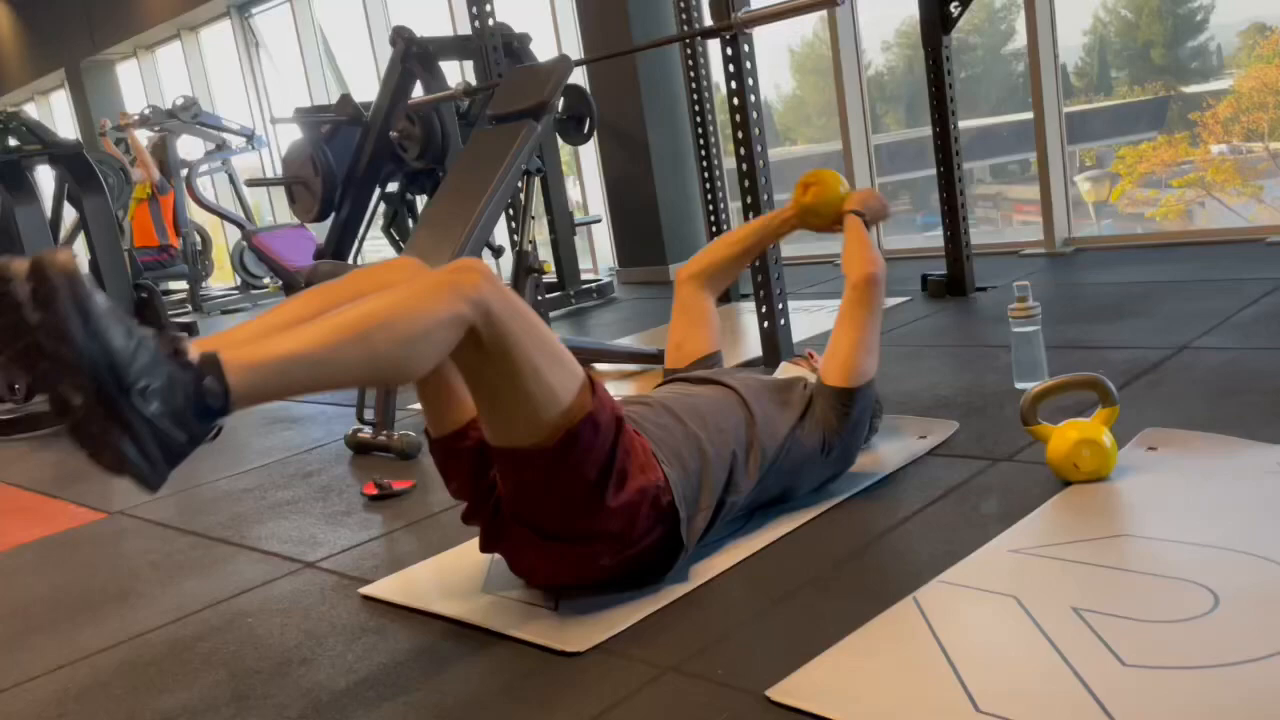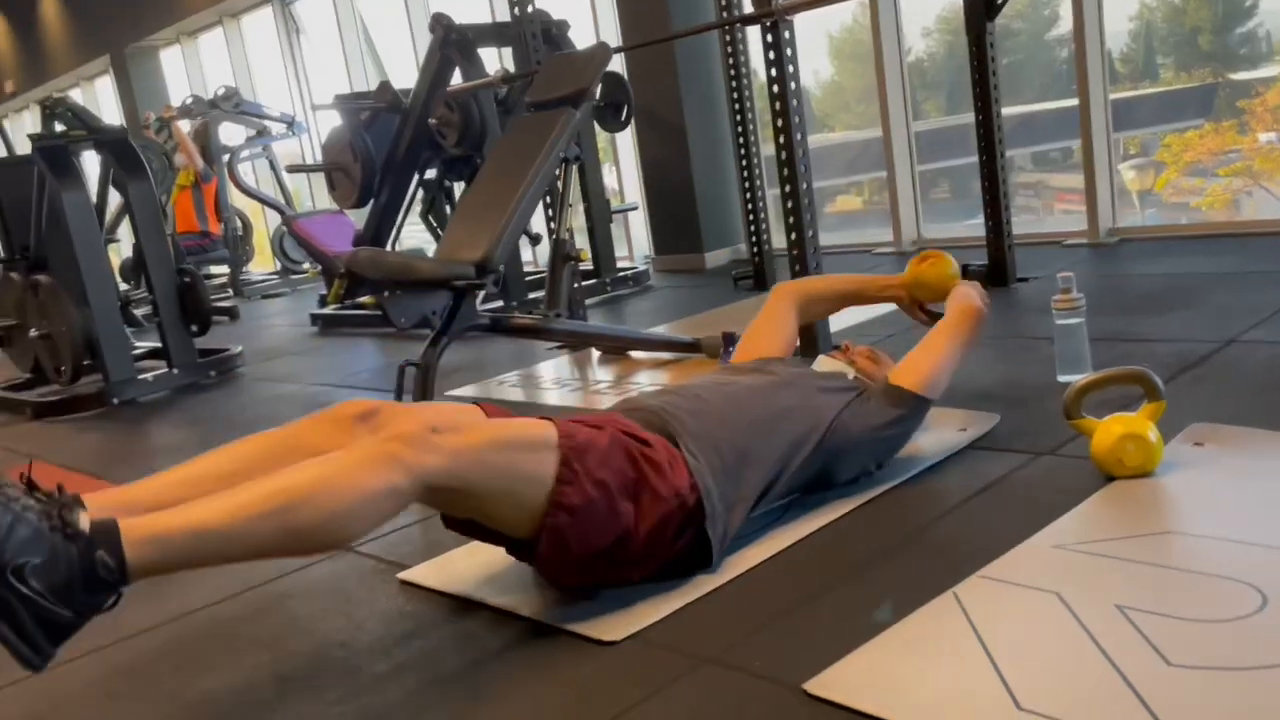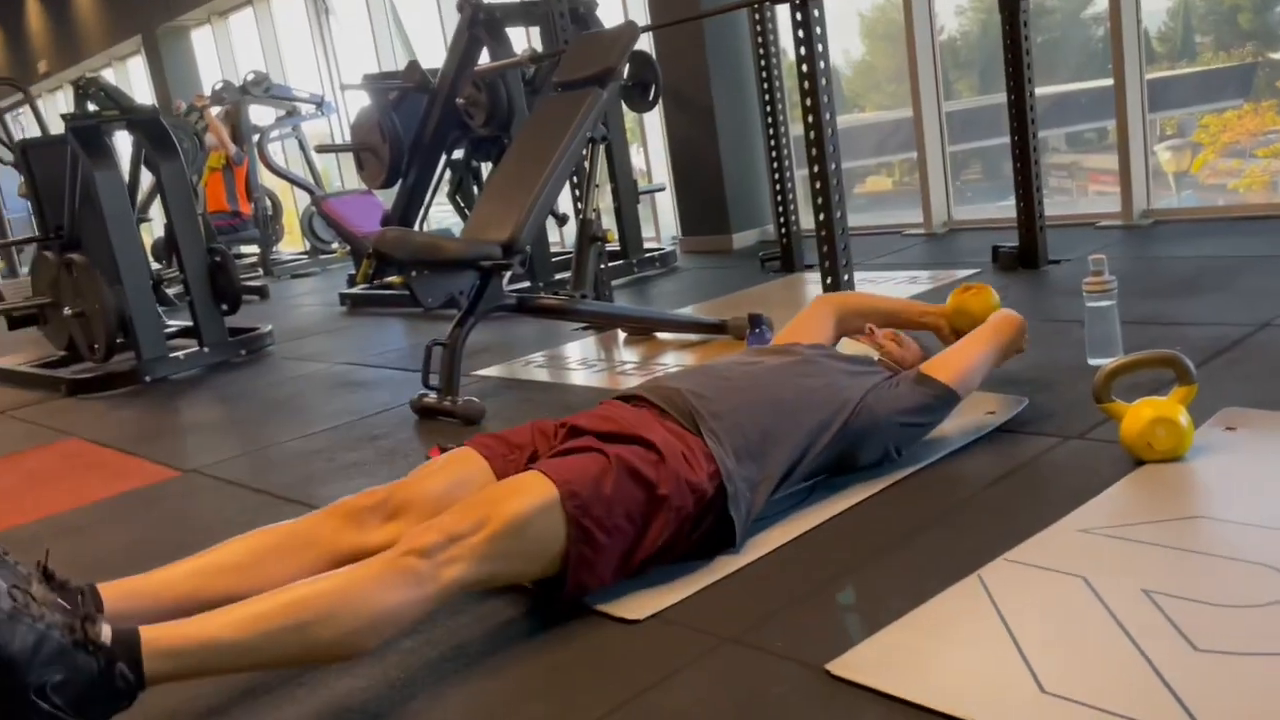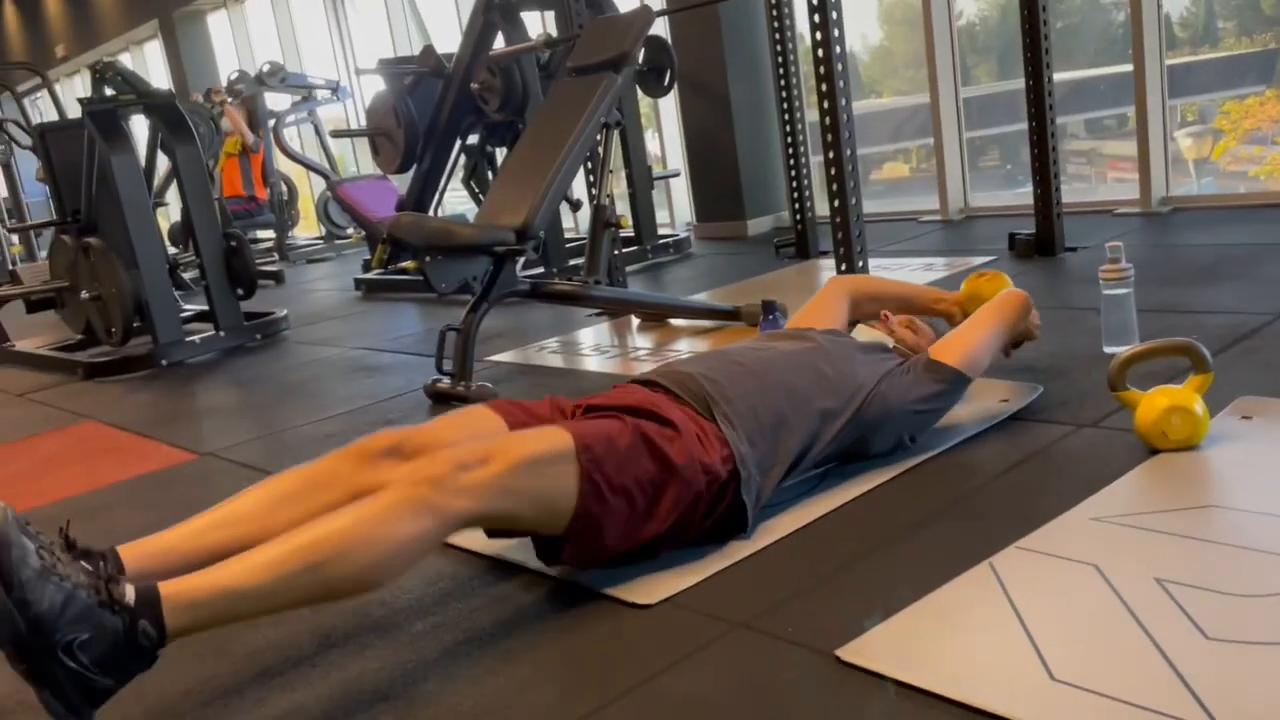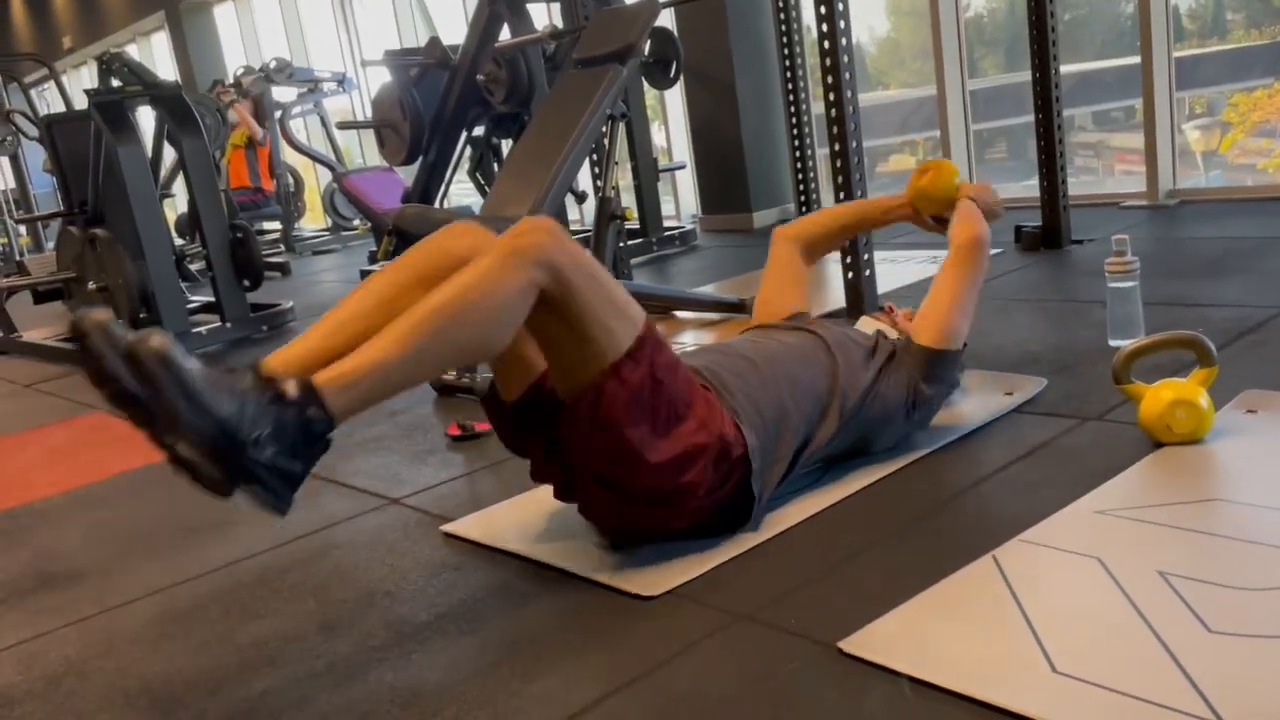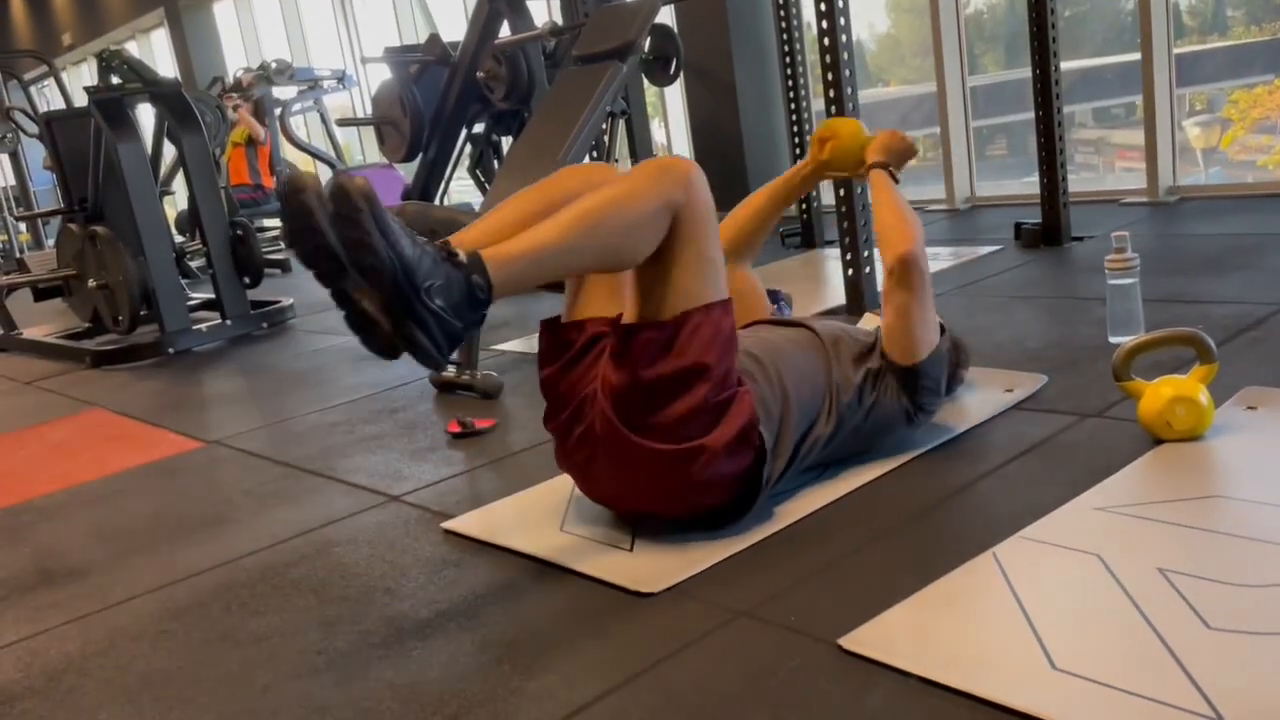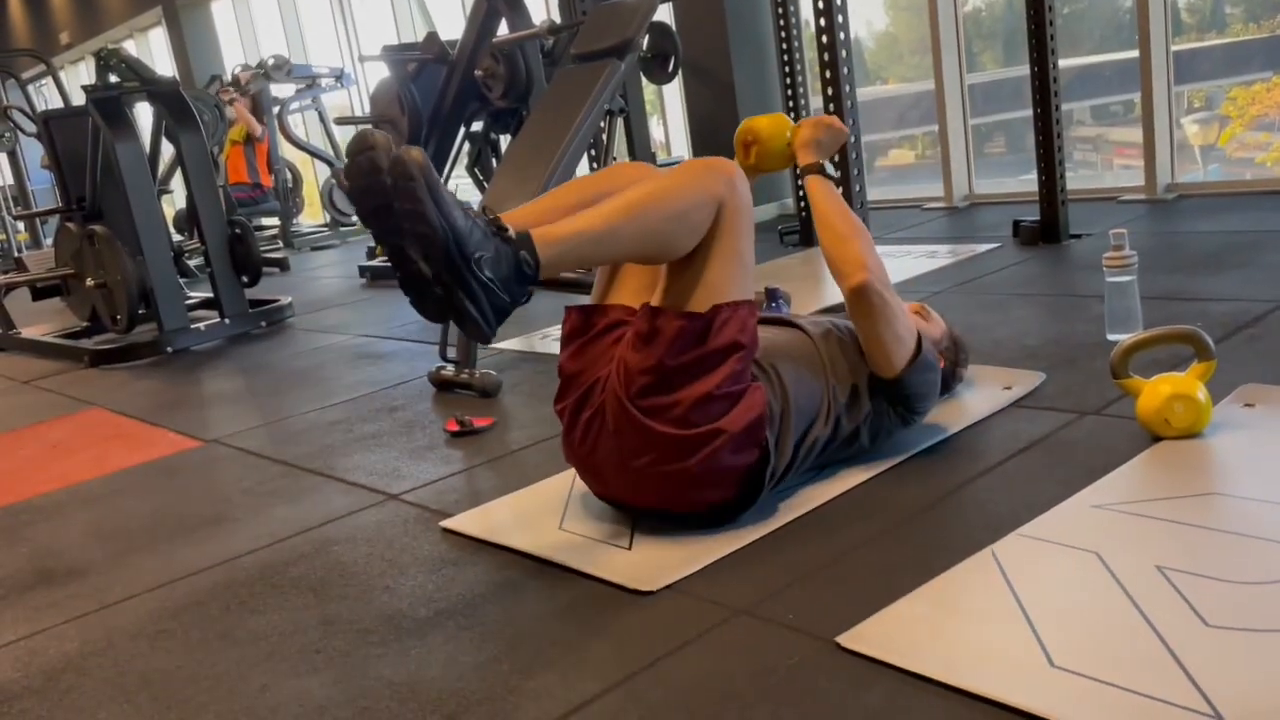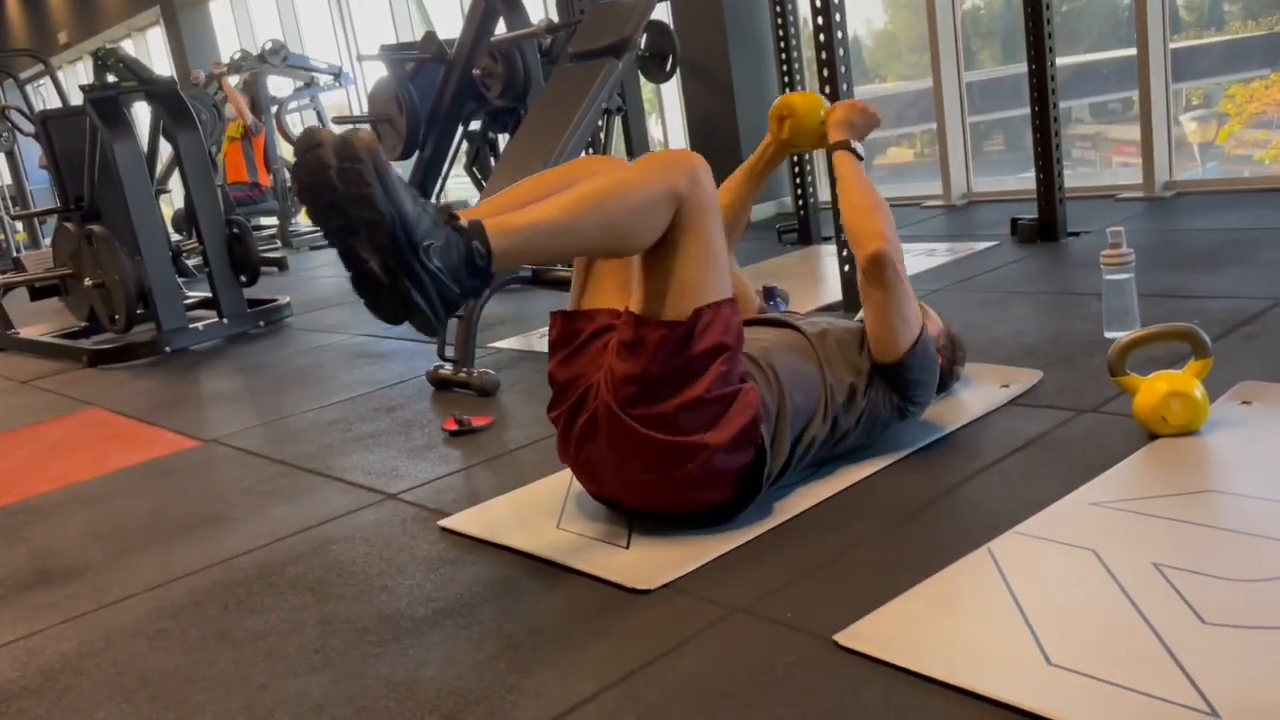
dt=0.3s
person 1, frame 1
left shoulder: (823, 433)
right shoulder: (713, 383)
left elbow: (863, 301)
right elbow: (693, 280)
left wrist: (852, 228)
right wrist: (787, 216)
left hip: (621, 509)
right hip: (530, 496)
left knee: (466, 286)
right knee: (392, 277)
left ankle: (176, 403)
right ankle: (159, 376)
person 1, frame 2
left shoulder: (863, 423)
right shoulder: (779, 379)
left elbow: (953, 337)
right elbow: (787, 295)
left wrist: (959, 301)
right wrist: (897, 280)
left hip: (661, 494)
right hip: (601, 439)
left knee: (410, 452)
right knee: (362, 422)
left ankle: (88, 564)
person 1, frame 3
left shoulder: (891, 403)
right shoulder: (810, 360)
left elbow: (1001, 337)
right elbow: (831, 299)
left wrist: (1002, 324)
right wrist: (939, 308)
left hip: (680, 471)
right hip: (610, 425)
left knee: (439, 556)
right knee: (378, 516)
right ankle: (90, 613)
person 1, frame 4
left shoulder: (902, 387)
right shoulder: (827, 346)
left elbow: (997, 327)
right elbow: (847, 283)
left wrist: (1003, 307)
right wrist: (953, 288)
left hip: (690, 453)
right hip: (622, 408)
left knee: (449, 486)
right knee: (388, 455)
left ankle: (133, 623)
right ankle: (111, 573)
person 1, frame 5
left shoulder: (905, 382)
right shoulder: (807, 341)
left elbow: (968, 267)
right elbow: (792, 242)
left wrist: (967, 210)
right wrist: (902, 203)
left hip: (685, 468)
right hip: (601, 451)
left knee: (534, 244)
right knee: (458, 242)
left ankle: (297, 425)
right ankle: (258, 396)
person 1, frame 6
left shoulder: (908, 383)
right shoulder: (799, 337)
left elbow: (908, 263)
right elbow: (726, 246)
left wrist: (879, 171)
right wrist: (813, 169)
left hip: (692, 447)
right hip: (601, 428)
left knee: (674, 179)
right knee: (597, 181)
left ankle: (455, 296)
right ankle: (435, 283)
person 1, frame 7
left shoulder: (906, 382)
right shoulder: (796, 337)
left elbow: (864, 283)
right elbow: (716, 254)
left wrist: (811, 167)
right wrist: (753, 168)
left hip: (691, 444)
right hip: (604, 426)
left knee: (713, 183)
right knee: (641, 180)
left ankle: (500, 266)
right ankle: (481, 255)
person 1, frame 8
left shoulder: (902, 380)
right shoulder: (787, 335)
left elbow: (879, 257)
right elbow: (713, 244)
left wrist: (840, 145)
right wrist: (773, 149)
left hip: (689, 446)
right hip: (602, 424)
left knee: (678, 175)
right knee: (605, 172)
left ankle: (455, 261)
right ankle: (443, 249)
